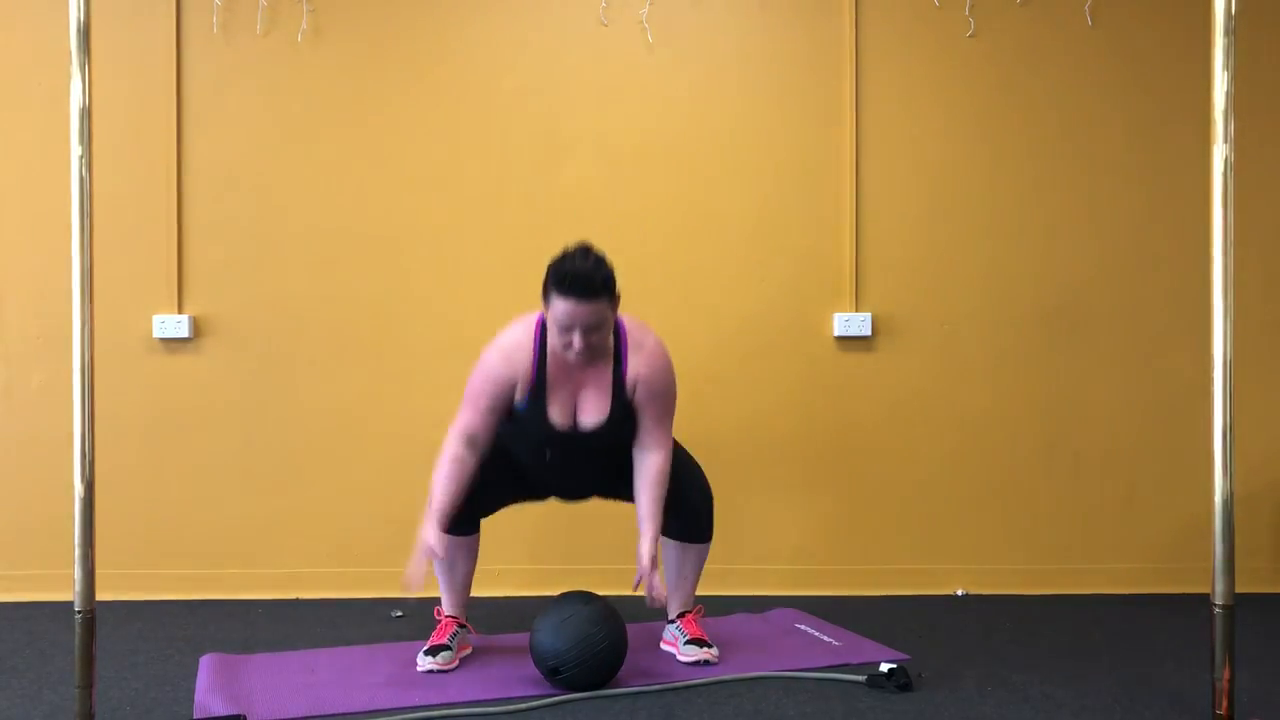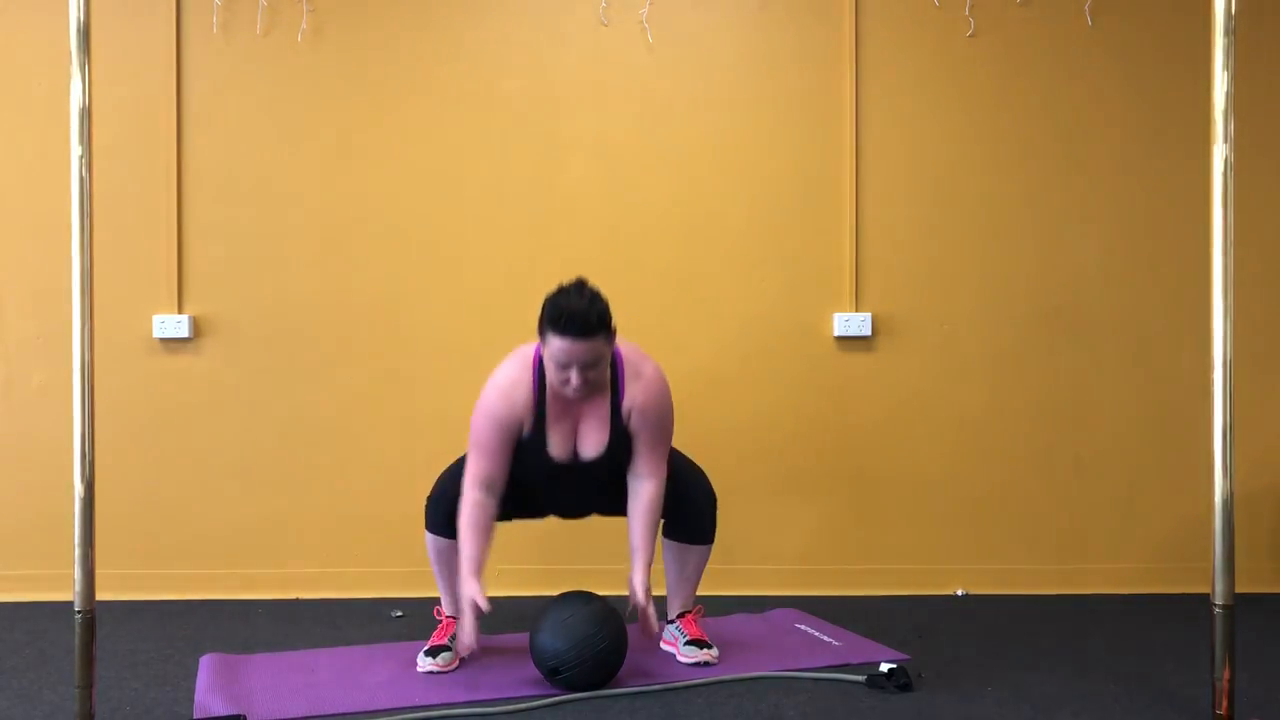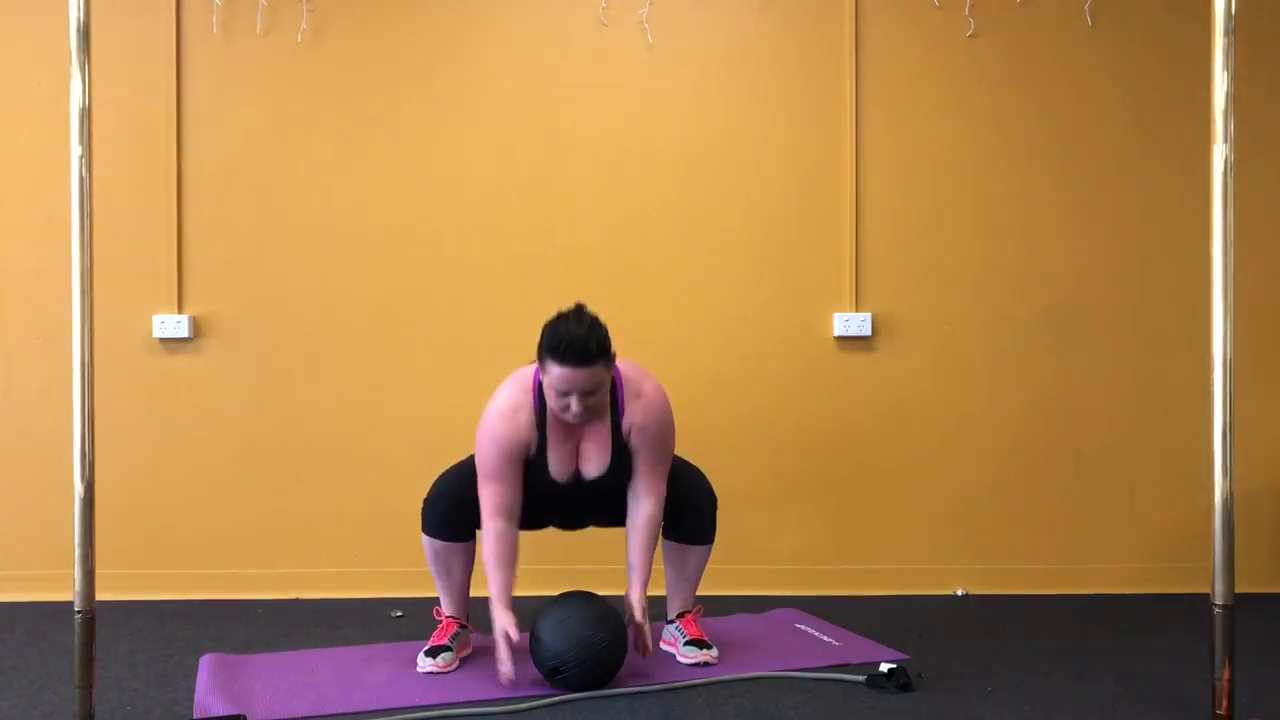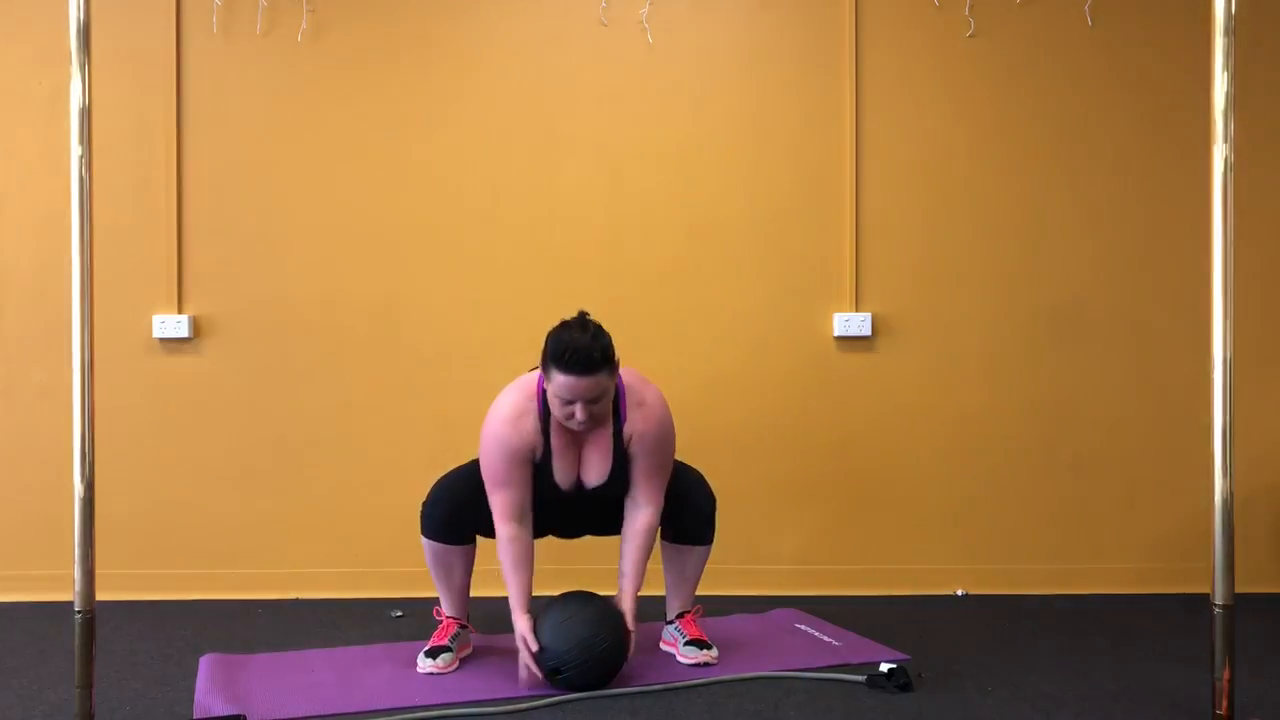
dt=0.1s
person 1, frame 1
left shoulder: (645, 354)
right shoulder: (511, 352)
left elbow: (652, 449)
right elbow: (466, 437)
left wrist: (649, 541)
right wrist: (433, 528)
left hip: (613, 462)
right hip: (524, 461)
left knee: (691, 496)
right knee: (454, 501)
left ankle: (682, 620)
right ankle: (452, 623)
person 1, frame 2
left shoulder: (643, 382)
right shoulder: (510, 386)
left elbow: (647, 478)
right elbow: (481, 484)
left wrist: (640, 573)
right wrist: (469, 579)
left hip: (611, 481)
right hip: (530, 481)
left knee: (695, 500)
right knee: (447, 501)
left ankle: (681, 620)
right ankle: (452, 623)
person 1, frame 3
left shoulder: (644, 400)
right shoulder: (508, 412)
left elbow: (646, 497)
right elbow: (498, 518)
left wrist: (637, 591)
right wrist: (500, 609)
left hip: (611, 493)
right hip: (532, 495)
left knee: (694, 498)
right knee: (445, 503)
left ankle: (680, 620)
right ankle: (453, 625)
person 1, frame 4
left shoulder: (645, 408)
right shoulder: (512, 417)
left elbow: (643, 506)
right elbow: (511, 522)
left wrist: (627, 596)
right wrist: (520, 615)
left hip: (610, 502)
right hip: (533, 499)
left knee: (694, 499)
right knee: (444, 506)
left ankle: (680, 620)
right ankle: (453, 625)
